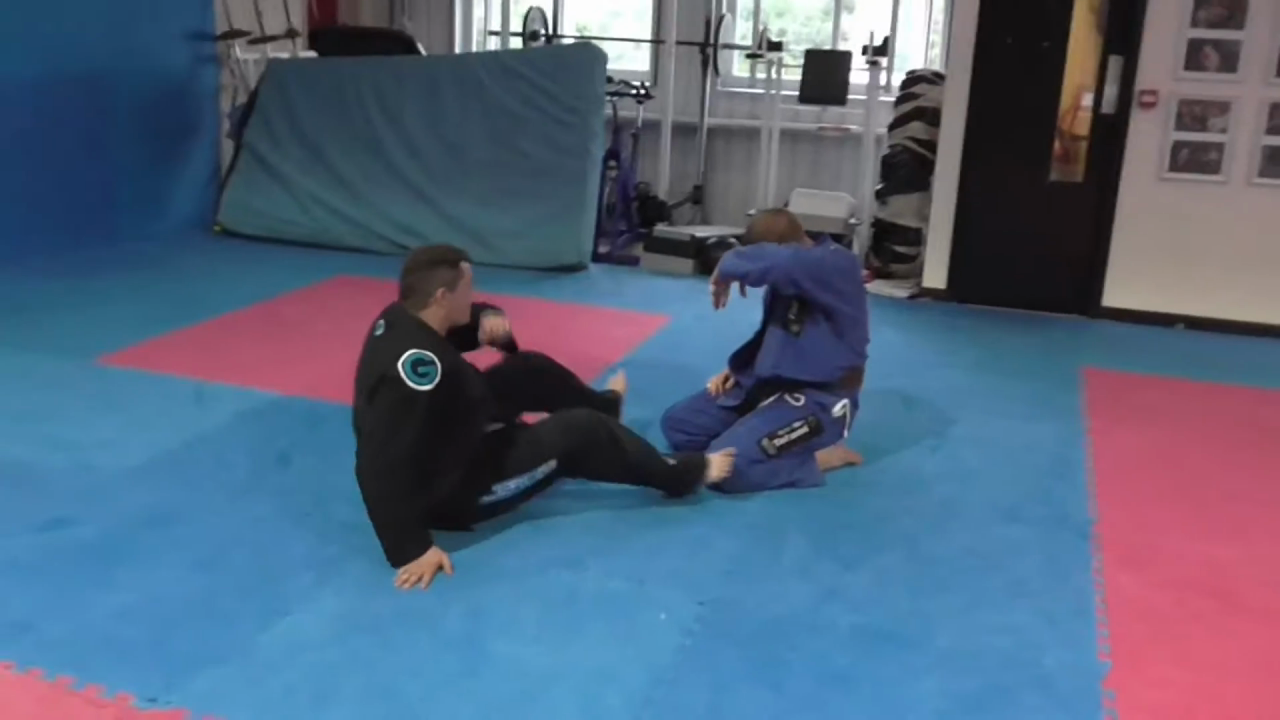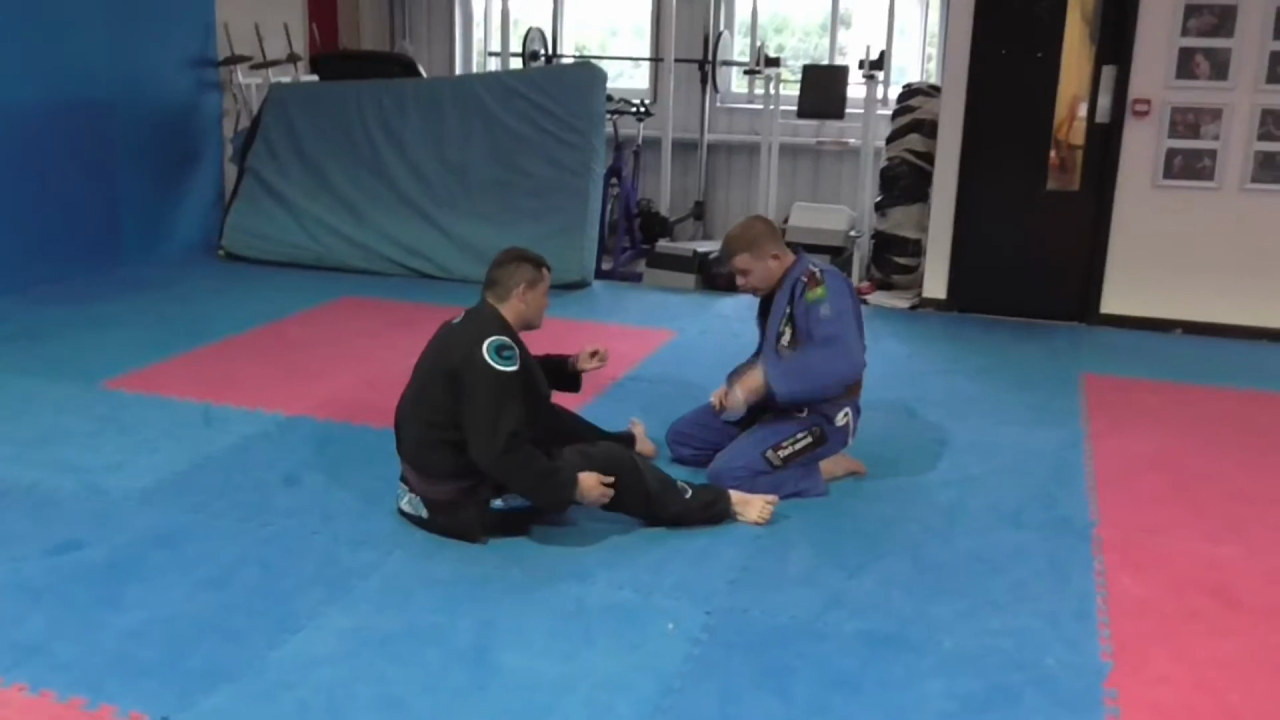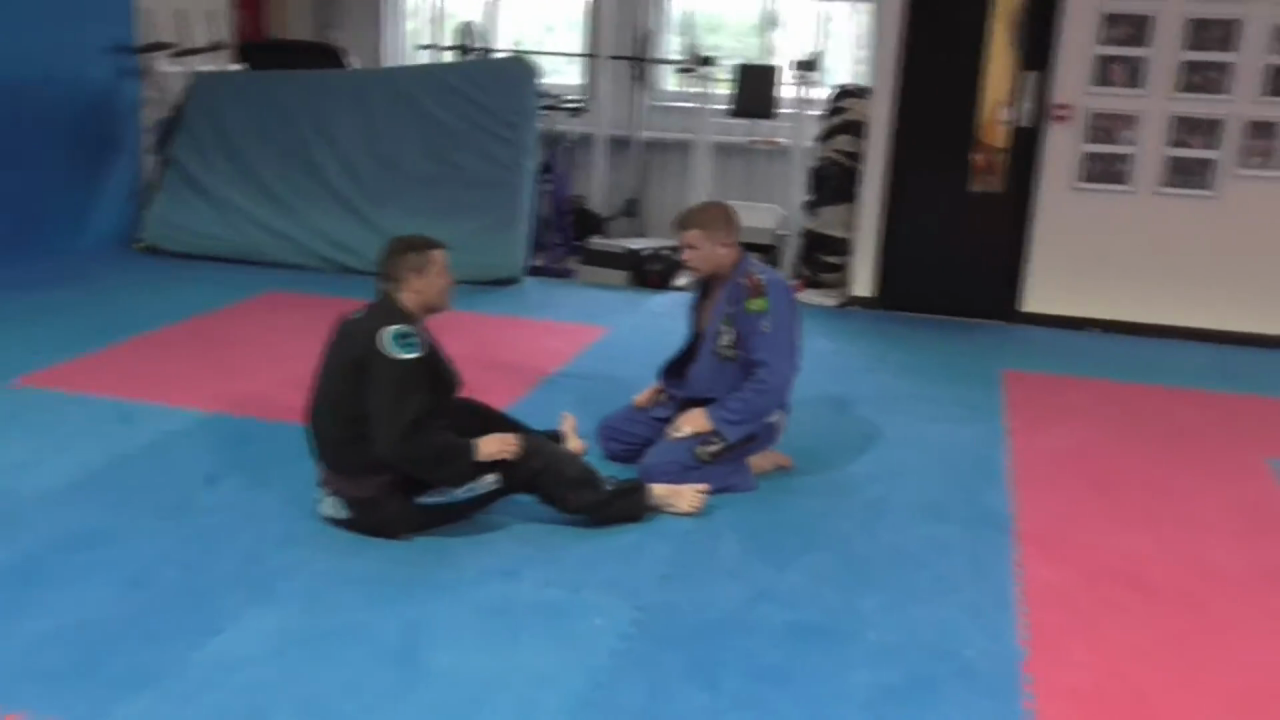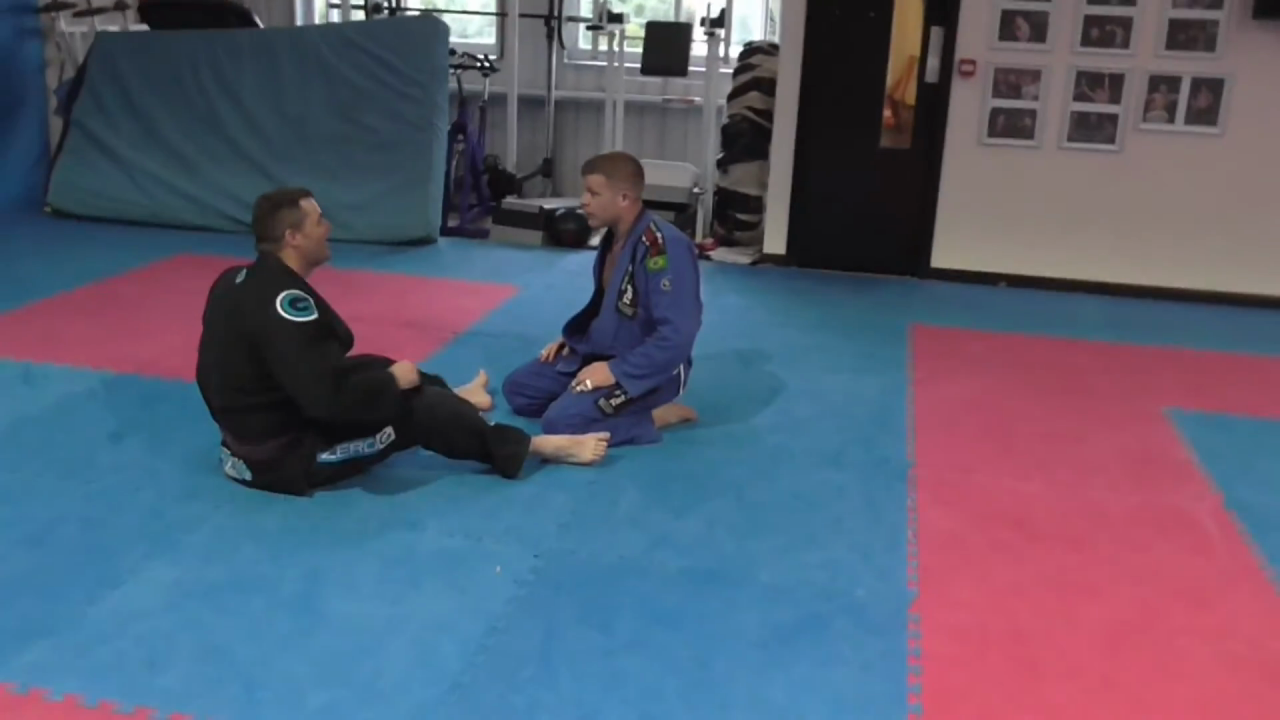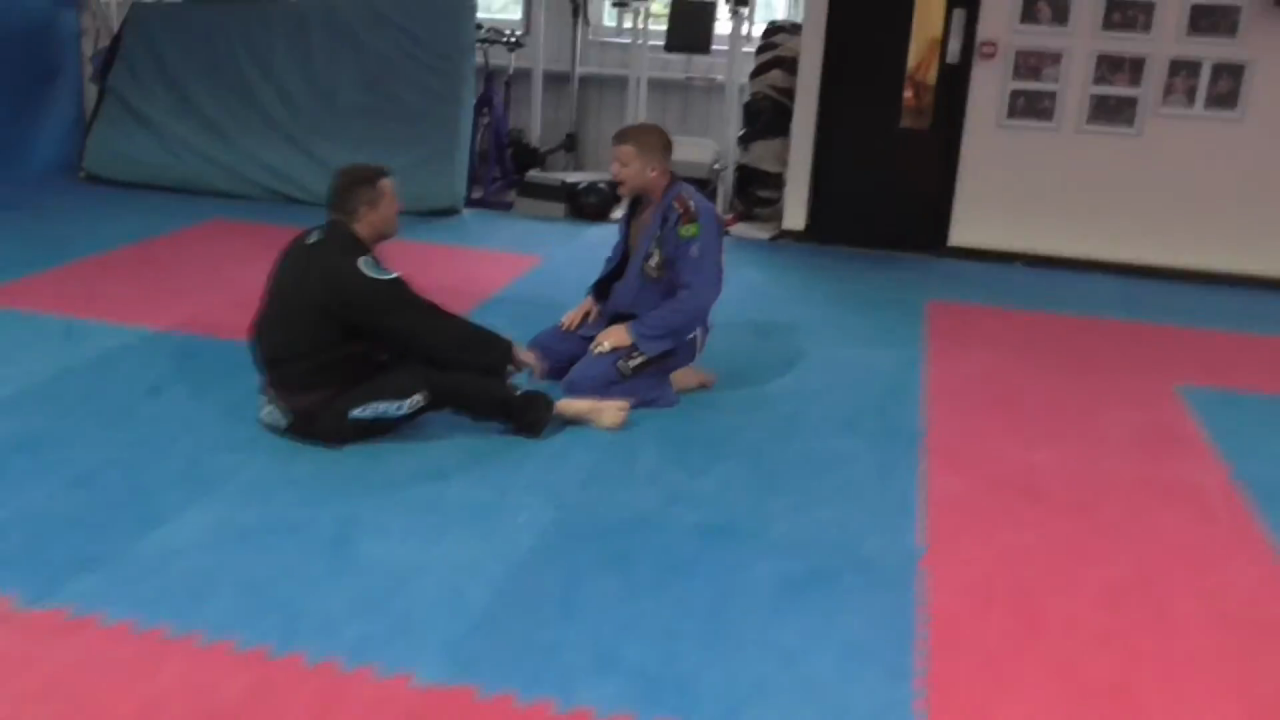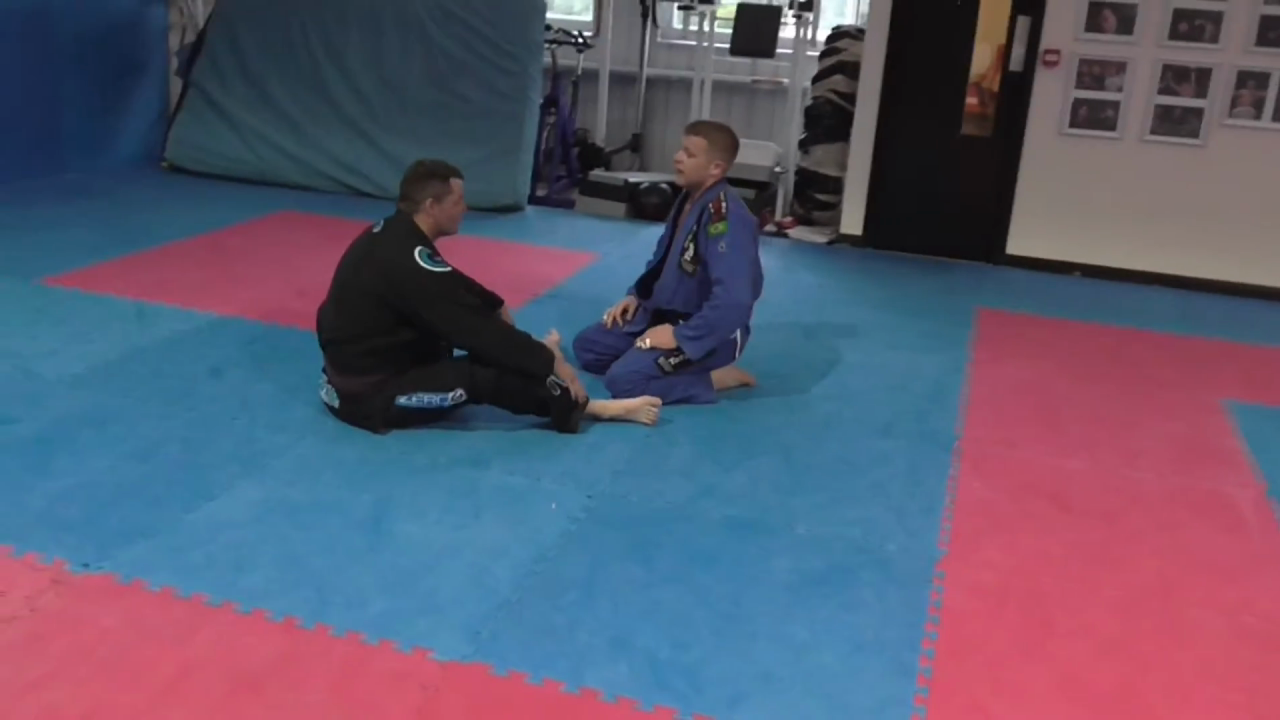
dt=0.7s
person 1, frame 1
left shoulder: (401, 318)
right shoulder: (418, 363)
left elbow: (460, 334)
right elbow: (381, 469)
left wrist: (494, 327)
right wrist: (412, 548)
left hip: (444, 441)
right hip: (449, 488)
left knee: (526, 368)
right knee: (581, 433)
left ankle: (606, 404)
right ankle: (688, 473)
person 1, frame 2
left shoulder: (473, 324)
right shoulder: (495, 346)
right elbow: (498, 453)
left wrist: (570, 367)
right wrist: (570, 485)
left hip: (438, 472)
right hip: (460, 498)
left knee: (542, 419)
right knee: (606, 465)
left ankle: (627, 443)
right ankle: (721, 504)
person 1, frame 3
left shoulder: (365, 320)
right shoulder: (398, 339)
right elbow: (402, 443)
right wrist: (473, 451)
left hip: (352, 473)
right hip: (385, 495)
left knee: (465, 415)
right knee: (524, 459)
left ankle: (553, 443)
right ankle: (644, 499)
person 1, frame 4
left shoulder: (236, 281)
right shoulder: (286, 303)
right elbow: (330, 400)
right wrist: (393, 382)
left hip: (250, 432)
right hip: (284, 455)
left knee: (371, 368)
right knee: (419, 410)
left ankle: (455, 398)
right ankle: (537, 447)
person 1, frame 5
left shoulder: (315, 244)
right shoulder: (353, 272)
right elbow: (431, 326)
right wrist: (509, 352)
left hip: (289, 391)
right hip: (318, 411)
left knee: (418, 346)
right knee: (442, 378)
left ankle: (484, 357)
right ankle: (554, 409)
person 1, frame 6
left shoulder: (389, 234)
right shoulder: (410, 263)
left elbow: (451, 286)
right elbow: (477, 329)
left wrist: (496, 307)
right wrist: (552, 363)
left hip: (352, 374)
right hip: (370, 396)
right knee: (486, 375)
right ankle: (586, 407)
person 2, frame 1
left shoulder: (838, 266)
right shoulder: (787, 277)
left elbow: (780, 262)
left wrist: (730, 263)
right wrist: (738, 368)
left hip: (818, 401)
right hip: (770, 384)
right knee: (677, 424)
left ankle: (820, 456)
right ankle: (783, 444)
person 2, frame 2
left shoulder: (825, 285)
right shoulder: (778, 285)
left elbow: (843, 360)
left wrist: (769, 376)
right wrist: (742, 380)
left hip: (818, 412)
right hip: (772, 400)
left knee: (728, 474)
right knee: (681, 438)
left ankle: (826, 467)
right ankle: (790, 454)
person 2, frame 3
left shoulder: (766, 291)
right shoulder: (711, 282)
left elbow: (773, 379)
left wrist: (715, 417)
right wrist: (666, 383)
left hip: (742, 415)
right hip: (696, 398)
left knee: (658, 468)
right knee: (613, 433)
left ankle: (753, 461)
right ankle: (714, 449)
person 2, frame 4
left shoulder: (665, 248)
right shoulder: (614, 237)
left elbow: (677, 336)
left wrist: (617, 371)
right wrist: (571, 336)
left hip: (646, 370)
left knee: (561, 422)
right knee: (517, 388)
left ankle: (657, 415)
right ankle: (625, 405)
person 2, frame 5
left shoulder: (692, 213)
right shoulder: (639, 201)
left elbow: (697, 298)
left wrist: (635, 332)
right wrist: (595, 297)
left hip: (665, 333)
right hip: (621, 316)
left knee: (582, 383)
right knee: (543, 351)
left ankle: (675, 379)
person 2, frame 6
left shoulder: (728, 216)
right shoulder: (689, 199)
left elbow: (733, 298)
left wrist: (681, 337)
right wrist: (637, 295)
left hip: (707, 332)
right hip: (665, 314)
left knee: (624, 379)
right knee: (587, 346)
left ankle: (716, 377)
right ankle: (683, 364)
